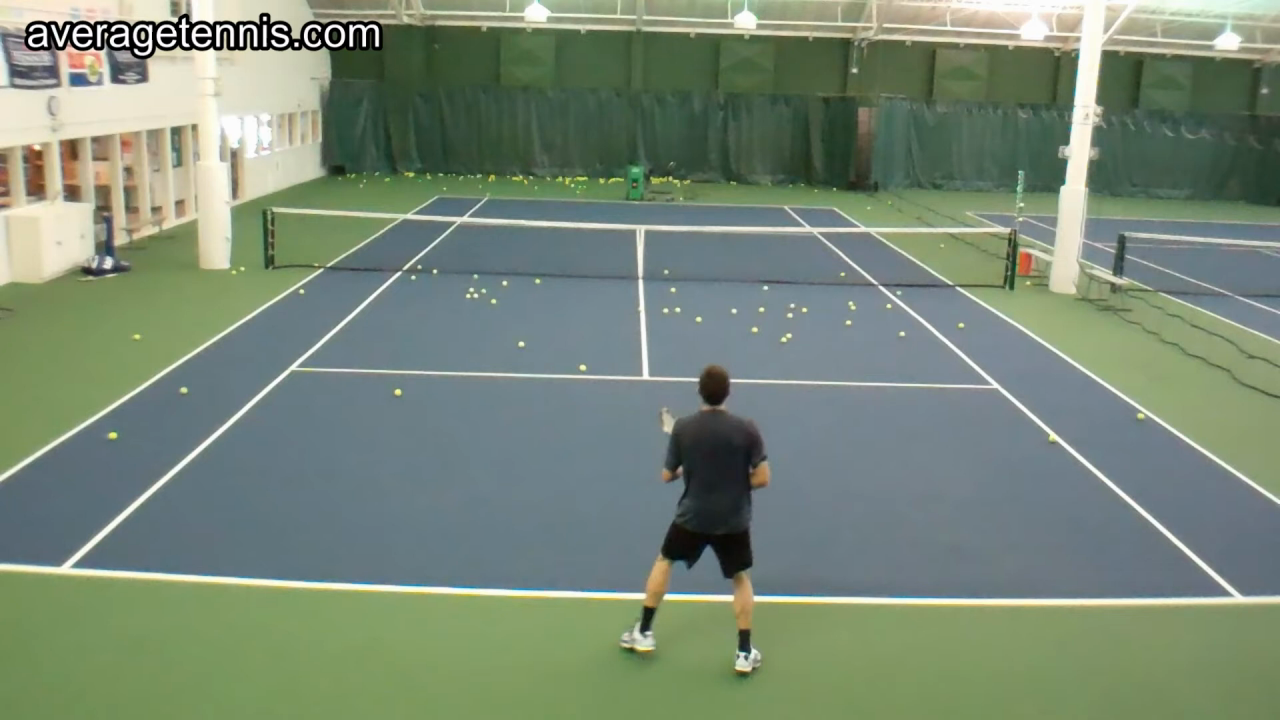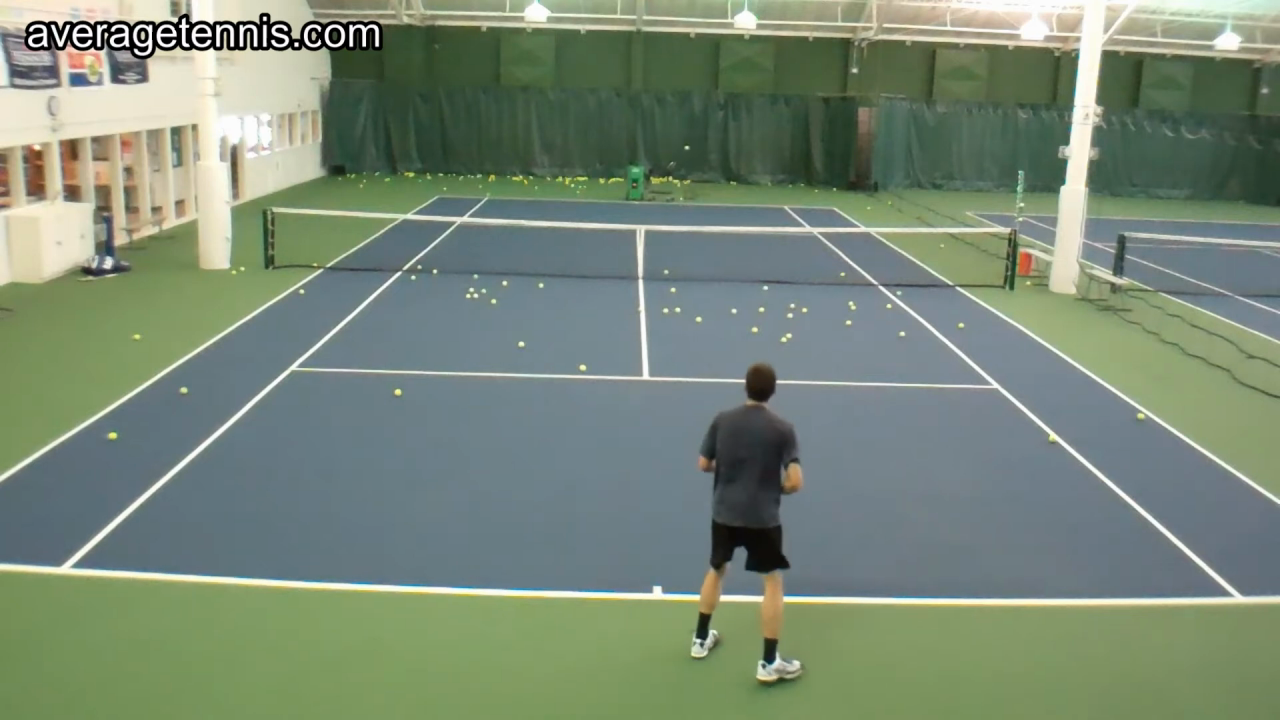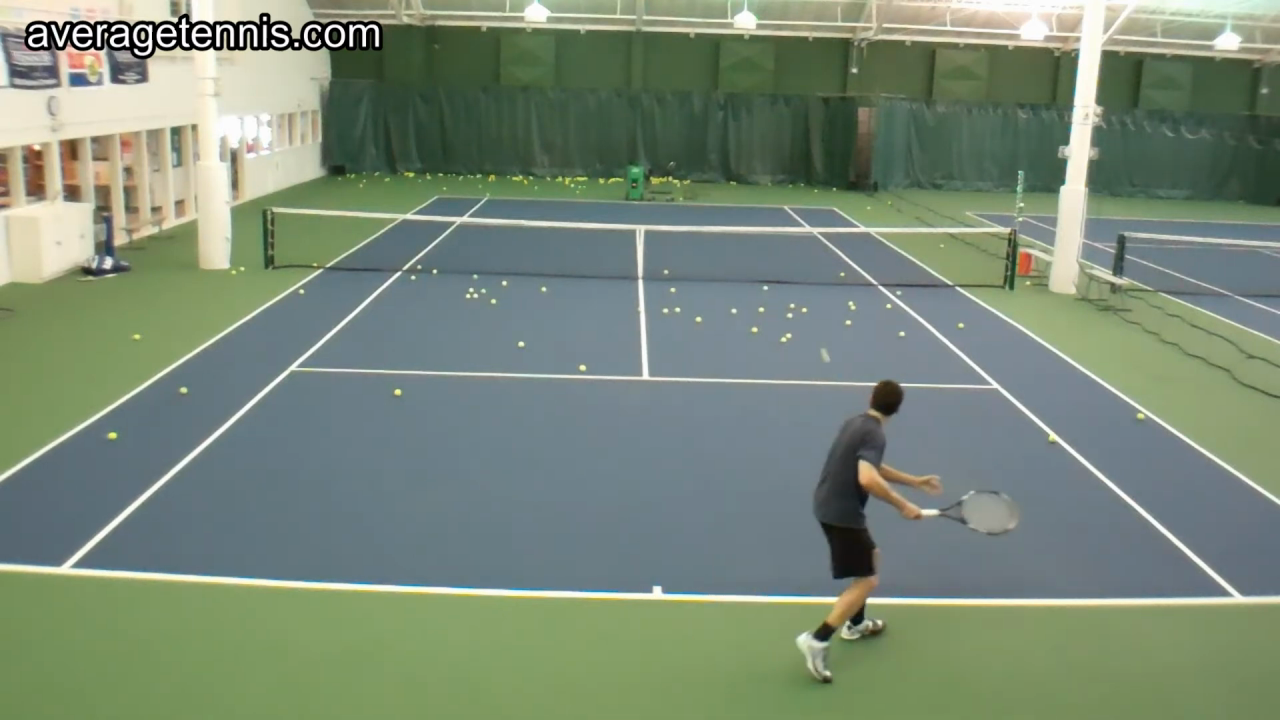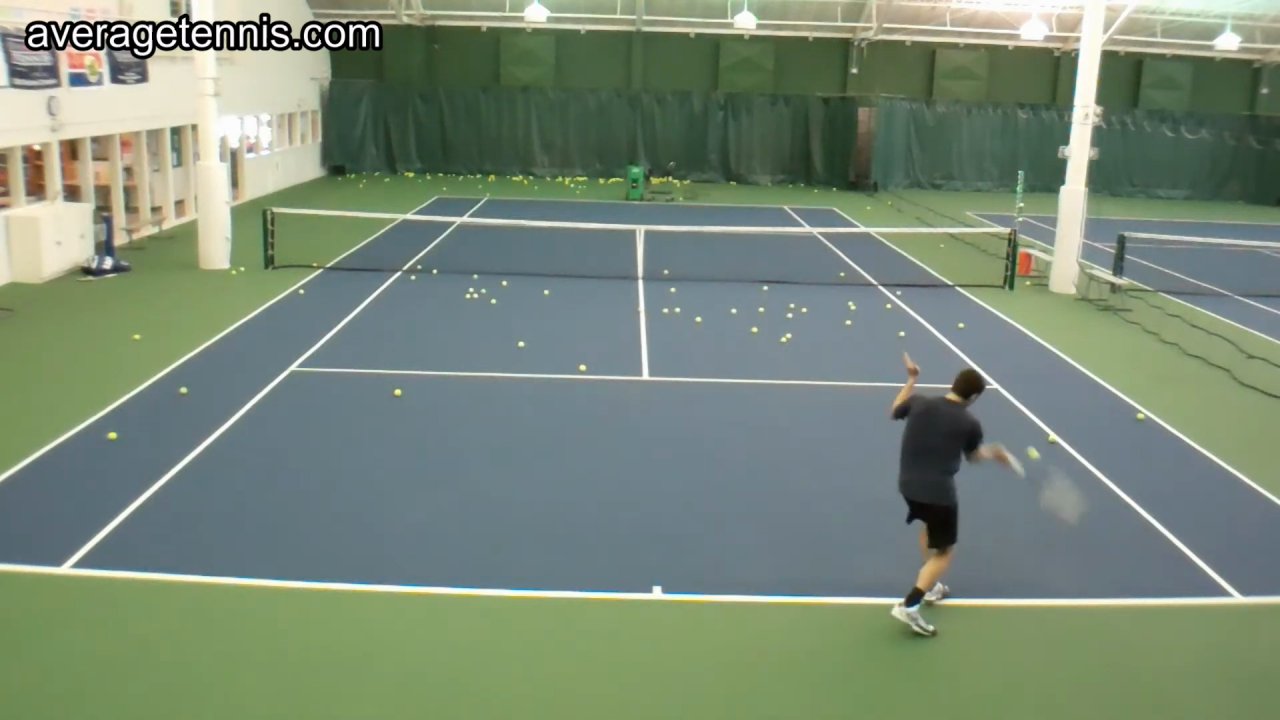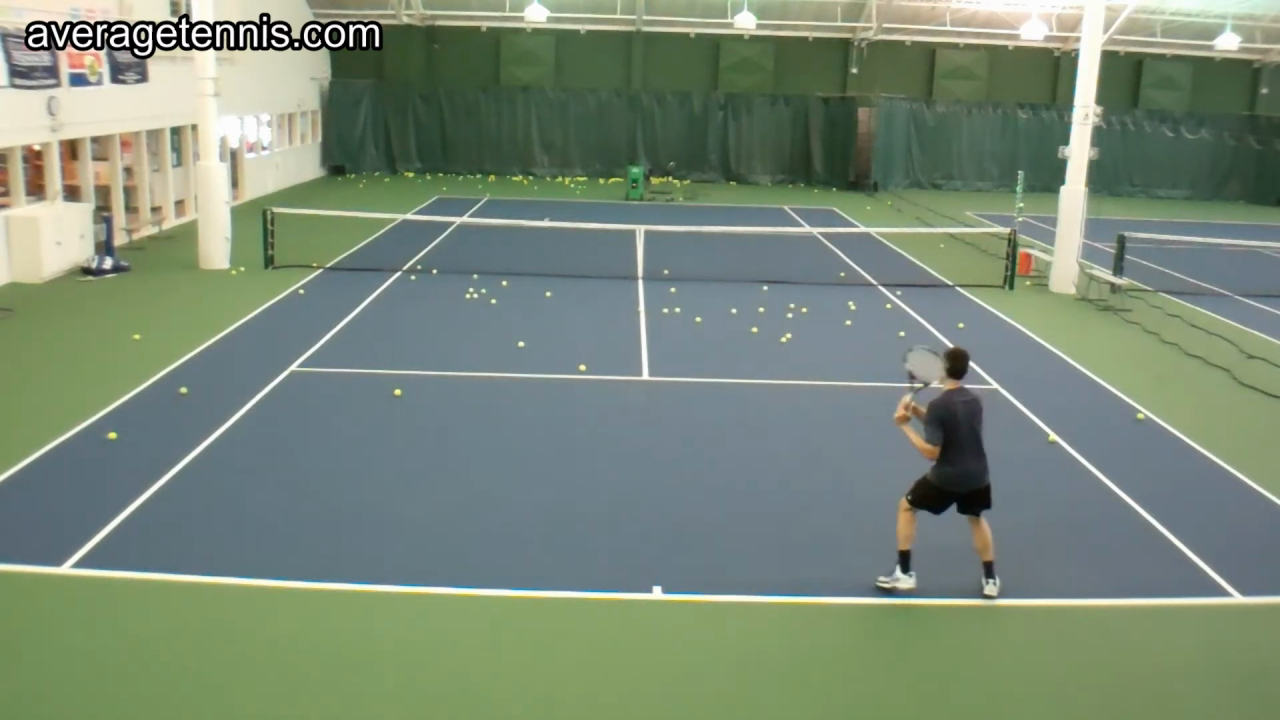
dt=0.7s
person 1, frame 1
left shoulder: (682, 428)
right shoulder: (746, 429)
left elbow: (667, 475)
right elbow: (762, 479)
left hip: (692, 516)
right hip: (733, 520)
left knee: (663, 563)
right knee: (740, 578)
left ankle: (643, 633)
right ankle: (745, 653)
person 1, frame 2
left shoulder: (722, 420)
right shoulder: (782, 429)
left elbow: (704, 465)
right elbow: (794, 482)
right wrist: (772, 487)
left hip: (725, 511)
right hip: (763, 516)
left knee: (716, 570)
right knee: (773, 582)
left ankle: (701, 639)
right ankle: (769, 662)
person 1, frame 3
left shoulder: (856, 423)
right shoulder: (874, 434)
right elbow: (867, 478)
left wrist: (917, 481)
right wrist: (903, 505)
left hip: (829, 507)
right hip: (842, 514)
left knee: (871, 556)
right knee: (866, 581)
left ankle: (856, 624)
right ankle: (816, 641)
person 1, frame 4
left shoulder: (919, 402)
right shoulder: (969, 423)
left elbow: (894, 412)
right elbow: (973, 456)
left wrist: (911, 380)
right wrist: (994, 453)
left hip: (908, 485)
right hip: (938, 491)
left knee: (930, 524)
right knee: (944, 552)
left ankle: (930, 584)
right ankle: (909, 606)
person 1, frame 5
left shoulder: (938, 405)
right shoulder: (975, 400)
left elbow: (932, 453)
left wrist: (907, 428)
right wrist: (917, 411)
left hip: (945, 478)
right hip: (977, 476)
left knee: (905, 508)
right knee: (977, 519)
left ankle: (904, 574)
right ankle: (990, 579)
